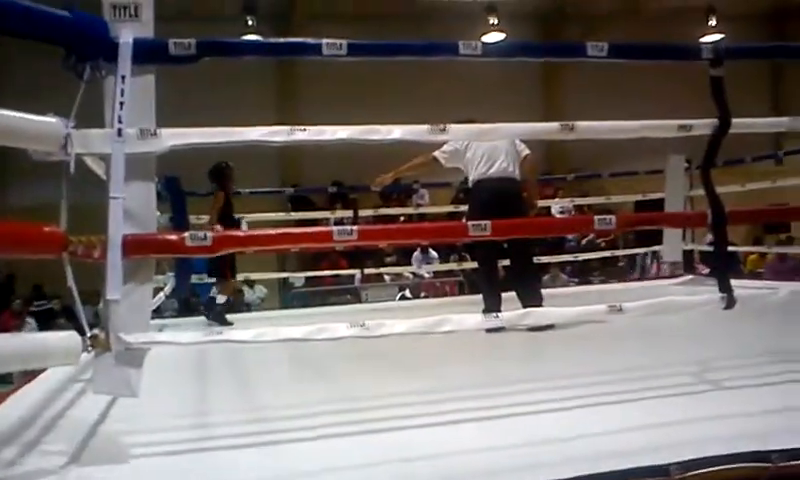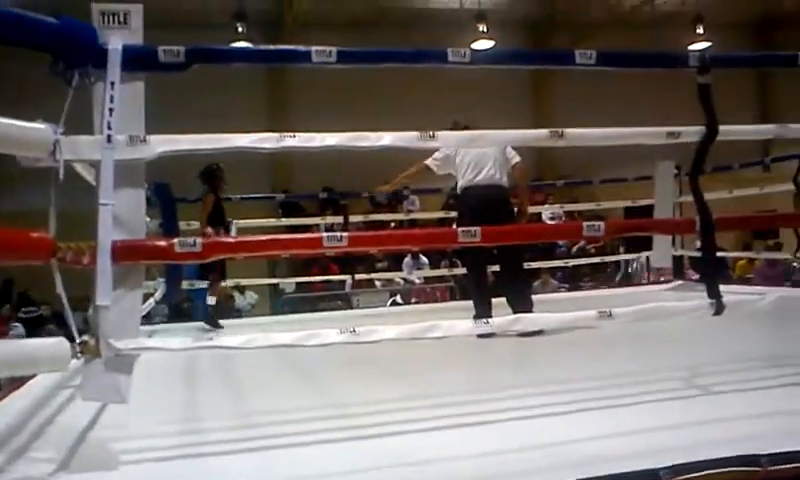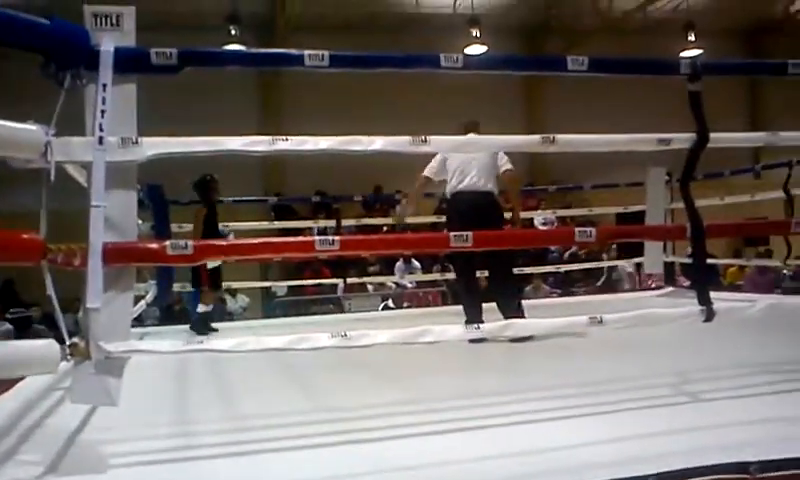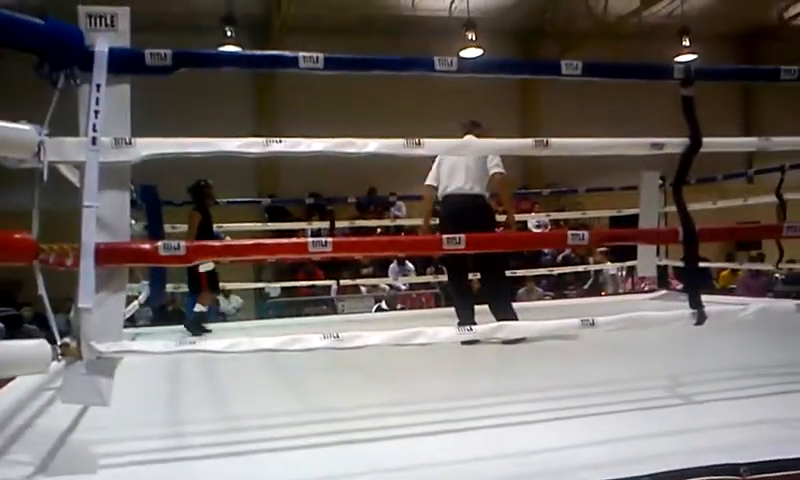
dt=0.1s
person 1, frame 1
left shoulder: (462, 141)
left elbow: (427, 160)
right elbow: (527, 161)
left wrist: (394, 174)
right wrist: (532, 197)
left hip: (481, 193)
right hip: (509, 191)
left knee: (486, 255)
right knee: (520, 252)
left ankle: (493, 312)
right ankle: (534, 307)
person 1, frame 2
left shoulder: (454, 147)
left elbow: (421, 167)
right elbow: (518, 169)
left wrist: (392, 185)
right wrist: (523, 206)
left hip: (470, 199)
right hip: (498, 196)
left knee: (475, 262)
right knee: (510, 258)
left ankle: (483, 316)
right ankle: (524, 313)
person 1, frame 3
left shoulder: (449, 150)
left elbow: (424, 179)
right elbow: (509, 175)
left wrist: (408, 207)
right wrist: (516, 211)
left hip: (457, 203)
right hip: (485, 203)
left knee: (463, 268)
right knee: (500, 264)
left ankle: (474, 322)
right ankle: (516, 319)
person 1, frame 4
left shoulder: (445, 154)
left elbow: (429, 188)
right elbow: (498, 178)
left wrist: (426, 222)
right wrist: (510, 213)
left hip: (448, 208)
right hip: (475, 205)
left knee: (456, 270)
right knee: (493, 267)
left ankle: (466, 324)
right ankle: (506, 321)
person 2, frame 1
left shoulder: (225, 194)
right shoulder: (220, 194)
right elbow: (213, 220)
left wrist: (236, 222)
right wrist: (223, 232)
left knee: (225, 278)
right knee: (228, 279)
left ankle: (211, 307)
right ankle: (218, 311)
person 2, frame 2
left shoulder: (216, 195)
right shoulder: (210, 195)
right elbow: (204, 222)
left wrist: (226, 226)
right wrist: (213, 235)
left knee: (217, 279)
right knee: (216, 279)
left ankle: (211, 312)
right ankle: (210, 313)
person 2, frame 3
left shoulder: (211, 206)
right shoulder: (203, 207)
right elbow: (197, 234)
left wrist: (223, 235)
left knee: (214, 289)
right knee: (211, 289)
left ankle: (202, 321)
right ankle: (198, 320)
person 2, frame 4
left shoulder: (205, 212)
right shoulder: (197, 212)
right elbow: (191, 238)
left wrist: (218, 238)
left knee: (211, 291)
right knee: (209, 291)
left ankle: (196, 322)
right ankle: (192, 320)
